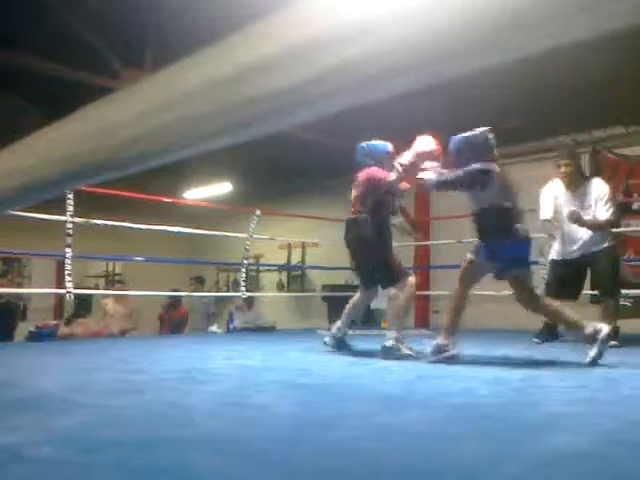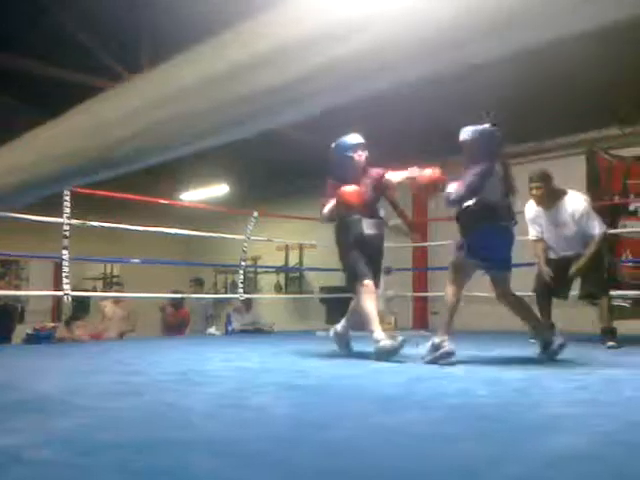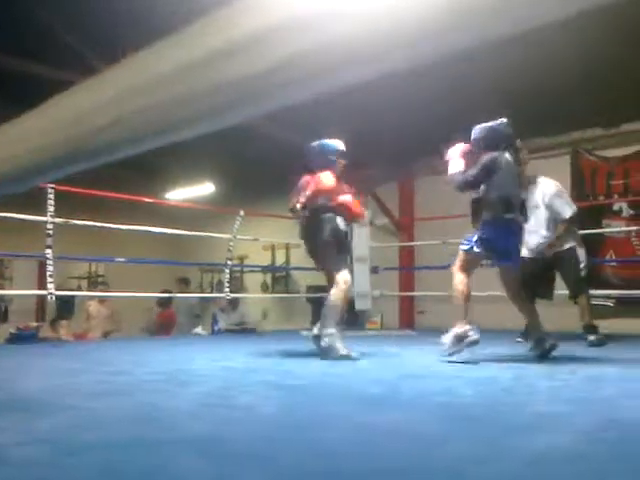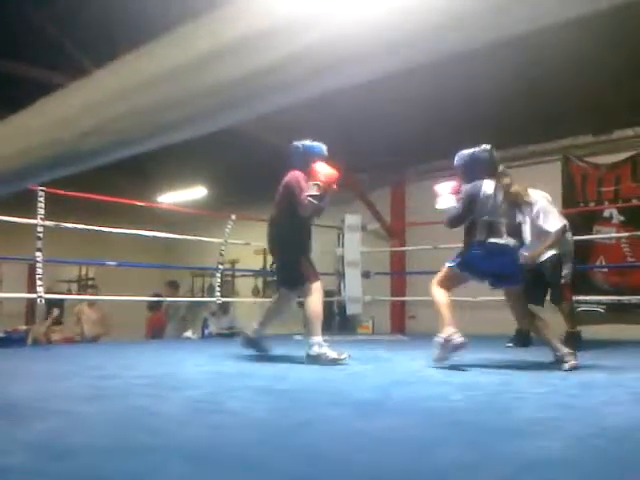
dt=0.3s
person 1, frame 1
left shoulder: (480, 171)
right shoulder: (486, 173)
left elbow: (449, 181)
right elbow: (451, 179)
left wrist: (431, 176)
right wrist: (434, 174)
left hip: (500, 239)
right hip: (515, 238)
left knee: (463, 283)
right knee: (528, 298)
left ankle: (445, 343)
right ankle: (592, 331)
person 1, frame 2
left shoulder: (484, 169)
right shoulder: (496, 169)
left elbow: (458, 199)
left wrist: (452, 191)
left hip: (486, 232)
right hip: (500, 233)
left knee: (454, 281)
right knee: (504, 293)
left ankle: (442, 340)
right ankle: (548, 339)
person 1, frame 3
left shoulder: (492, 159)
right shoulder: (511, 161)
left elbow: (464, 183)
left wrist: (455, 163)
right wrist: (467, 162)
left hip: (493, 225)
right hip: (511, 227)
left knee: (460, 270)
right knee: (513, 288)
left ankle: (462, 329)
right ankle: (541, 340)
person 1, frame 4
left shoulder: (473, 188)
right shoulder: (502, 187)
left elbow: (453, 221)
left hip: (482, 250)
right hip: (508, 251)
left knee: (439, 285)
right knee: (520, 310)
left ankle: (449, 334)
right ankle: (563, 353)
person 2, frame 1
left shoulder: (368, 178)
right shoulder: (372, 174)
right elbow: (392, 180)
right wrist: (413, 156)
left hip: (360, 240)
right hip: (369, 238)
left knee: (367, 292)
right knee: (406, 284)
left ankle: (337, 333)
right ankle: (393, 342)
person 2, frame 2
left shoulder: (374, 175)
right shoulder: (335, 182)
left elbow: (392, 177)
right elbow: (326, 215)
left wrist: (420, 173)
right wrist: (337, 204)
left hip: (372, 239)
right hip: (350, 240)
left knee: (367, 291)
right knee: (366, 286)
left ankle: (341, 330)
right ankle: (381, 341)
person 2, frame 3
left shoulder: (337, 182)
right shoulder: (308, 181)
left elbow: (352, 214)
right elbow: (297, 213)
left wrist: (352, 209)
right wrist: (313, 196)
left hip: (337, 239)
right hip: (321, 240)
left knee: (337, 282)
right knee: (343, 279)
left ankle: (320, 333)
right ankle: (329, 339)
person 2, frame 4
left shoulder: (299, 179)
right shoulder: (298, 177)
left elbow: (310, 211)
right elbow: (305, 209)
left wrist: (322, 191)
right wrist: (318, 186)
left hip: (291, 242)
right hip: (290, 242)
left knee: (287, 293)
right knee: (314, 287)
left ankle: (254, 334)
right ankle: (317, 347)
person 3, frame 1
left shoulder: (599, 187)
right shoulder: (550, 190)
left elbow: (607, 223)
right elbow: (547, 220)
left wrist: (582, 222)
right wrist: (553, 228)
left hip: (599, 247)
right hip: (566, 249)
left knee: (610, 286)
right knee: (552, 288)
left ankle: (611, 330)
right ankle: (549, 328)
person 3, frame 2
left shoulder: (577, 203)
right shoulder: (531, 209)
left elbow: (599, 234)
right elbow: (537, 239)
left wrist: (582, 263)
right wrist: (542, 265)
left hip: (586, 252)
right hip: (556, 254)
left knee: (599, 287)
right knee: (541, 288)
left ankle: (607, 331)
person 3, frame 3
left shoulder: (547, 188)
left elbow: (570, 217)
left wrist: (551, 243)
left hip: (562, 248)
right hip: (532, 251)
left knee: (578, 285)
right knee: (525, 288)
left ankle: (590, 329)
right ankle: (531, 329)
person 3, frame 4
left shoulder: (536, 200)
left elbow: (560, 230)
left wrist: (537, 252)
left hip: (553, 252)
right hip: (529, 256)
left knee: (560, 291)
left ankle: (573, 334)
right ankle: (522, 334)
